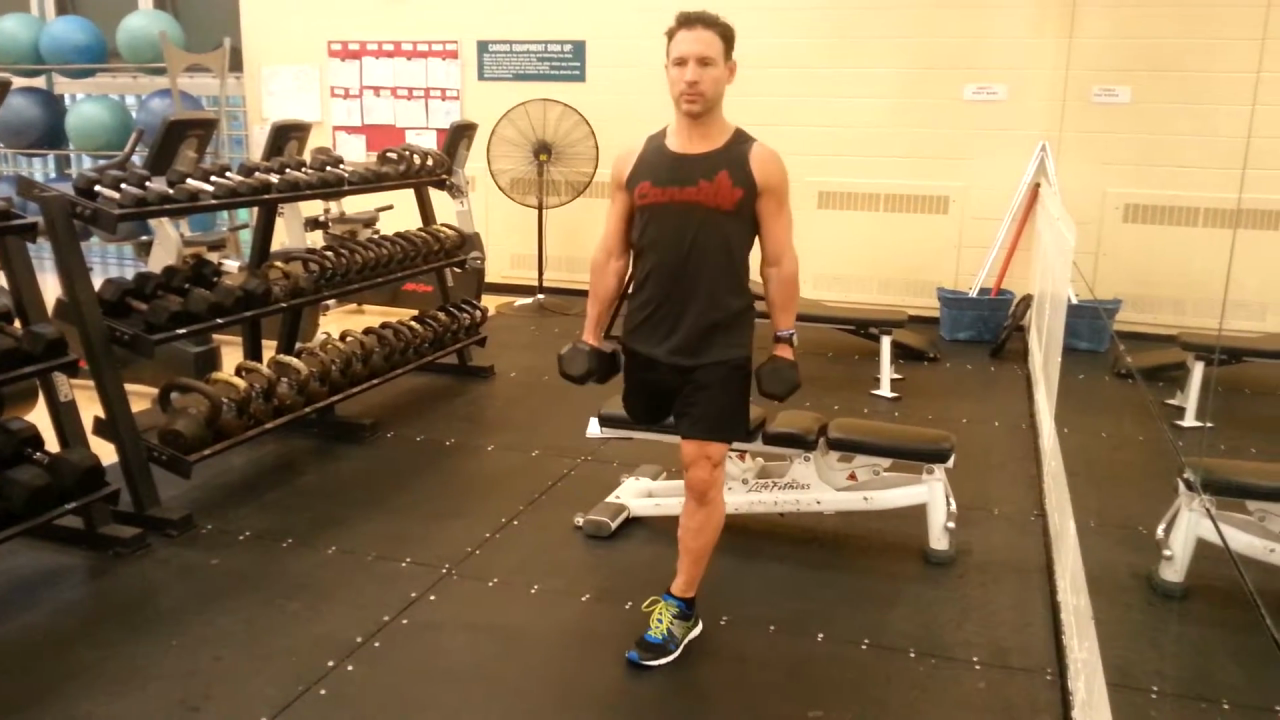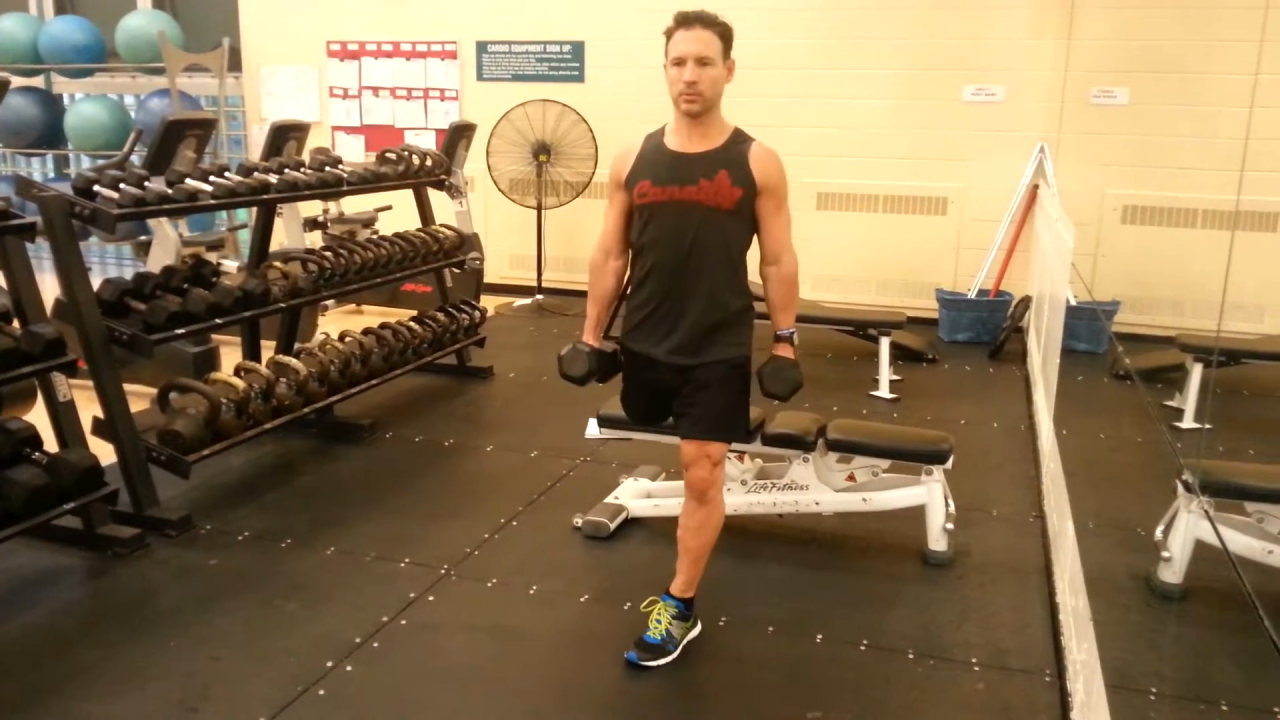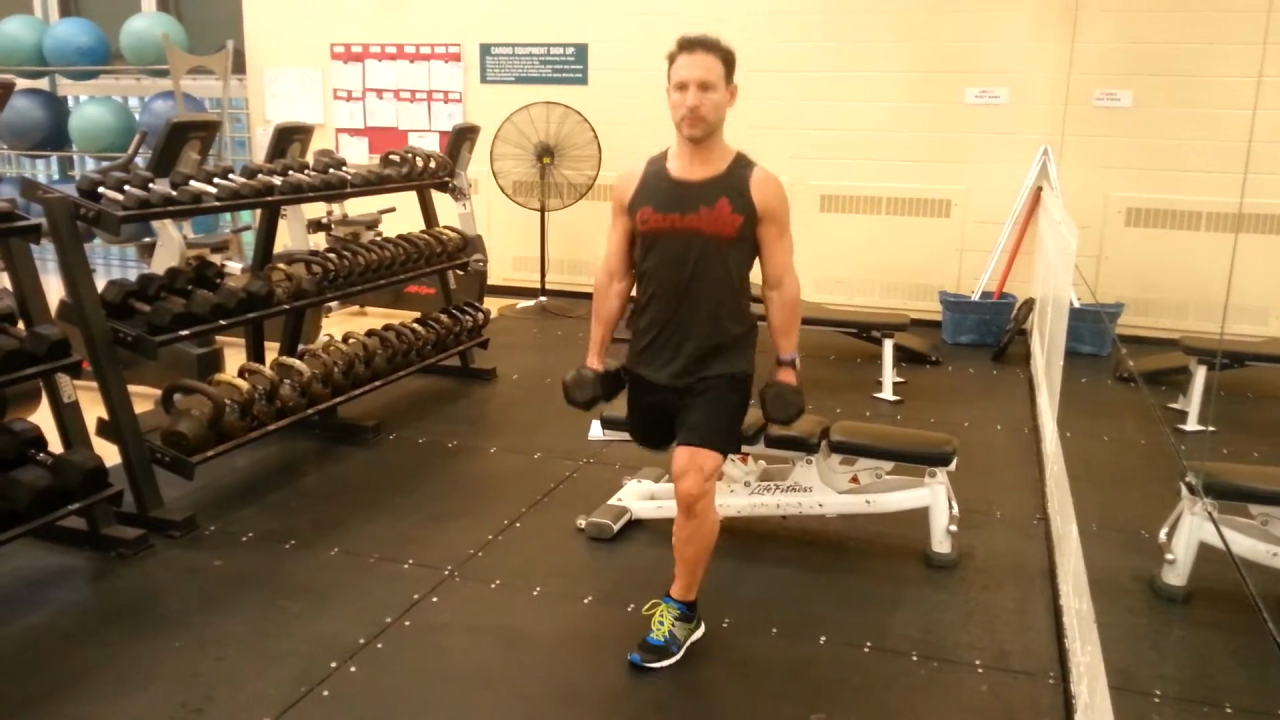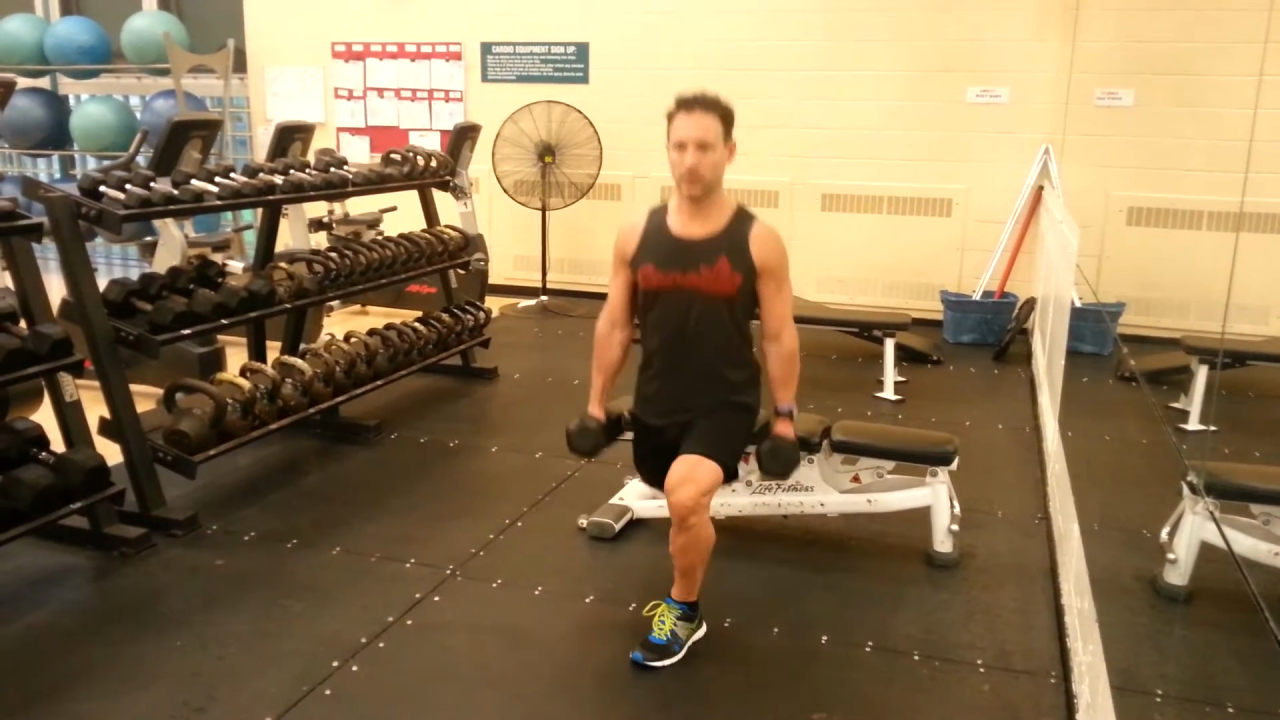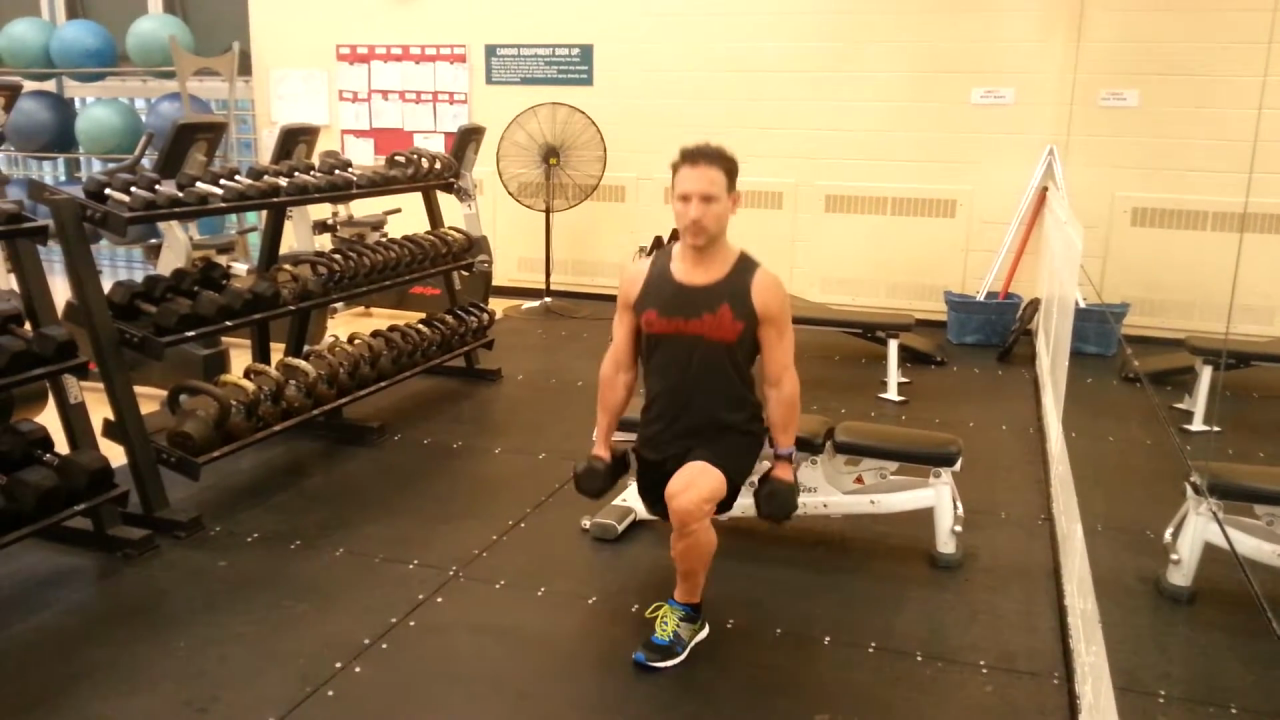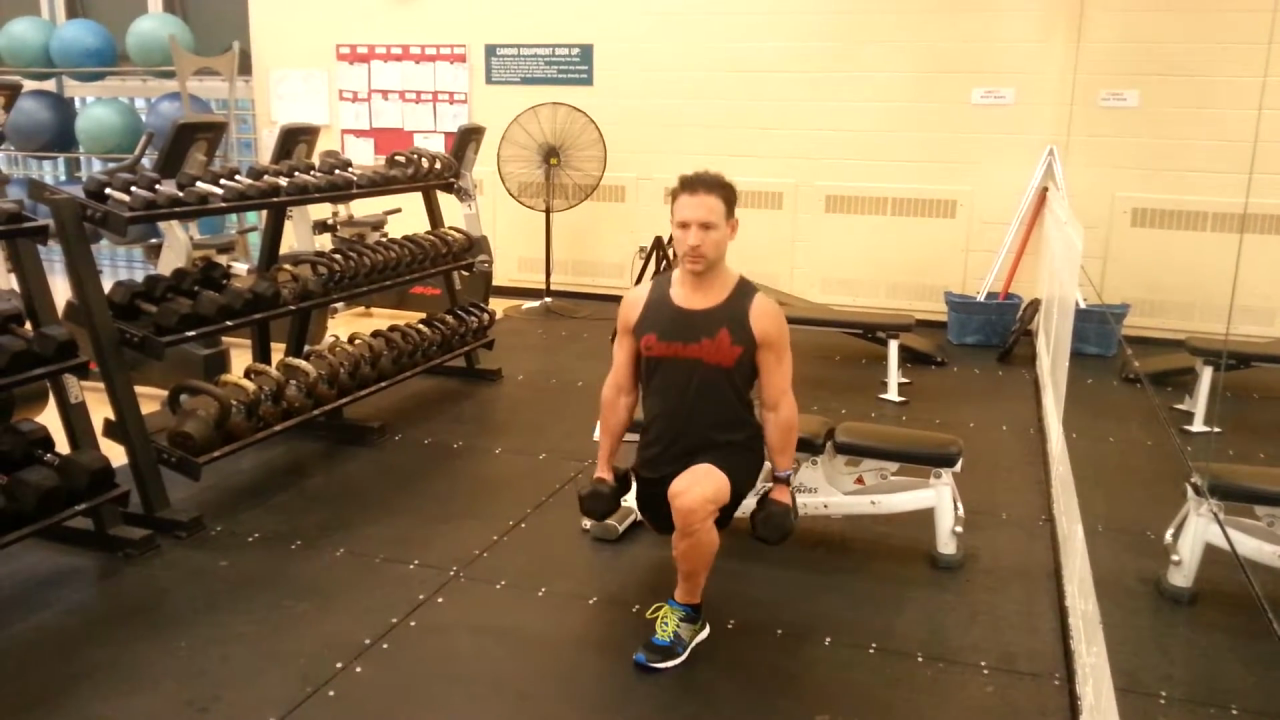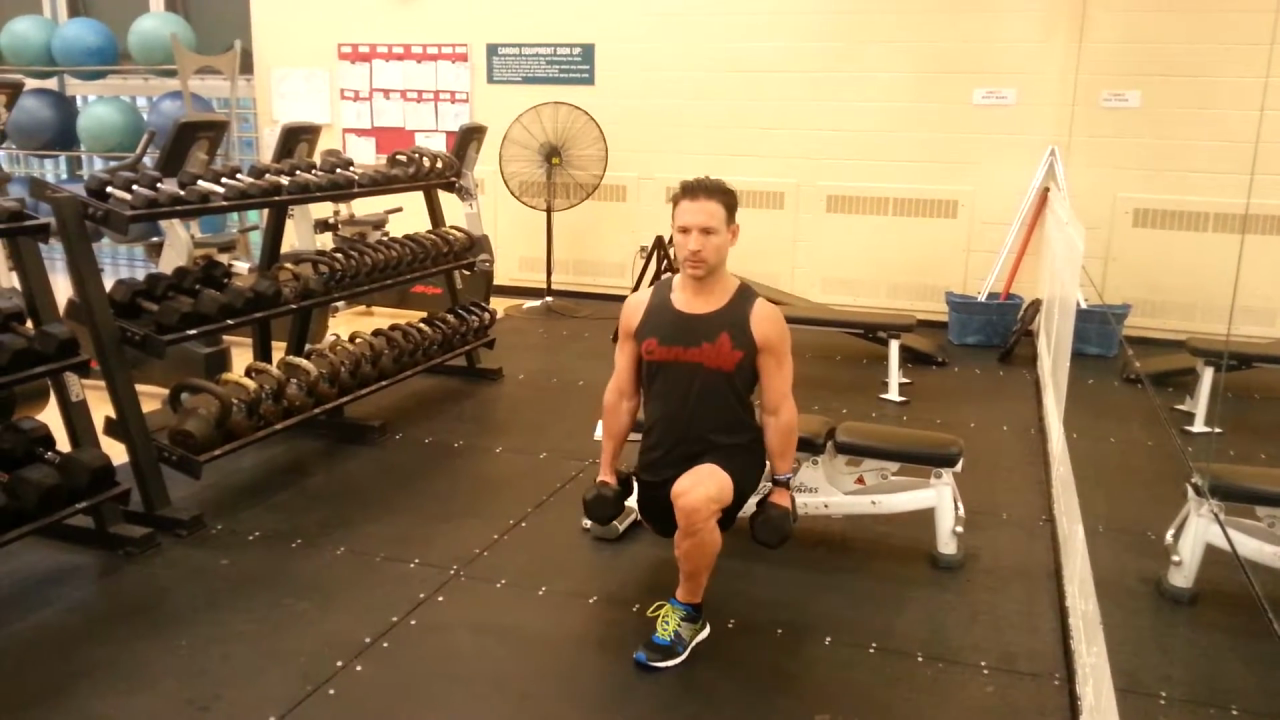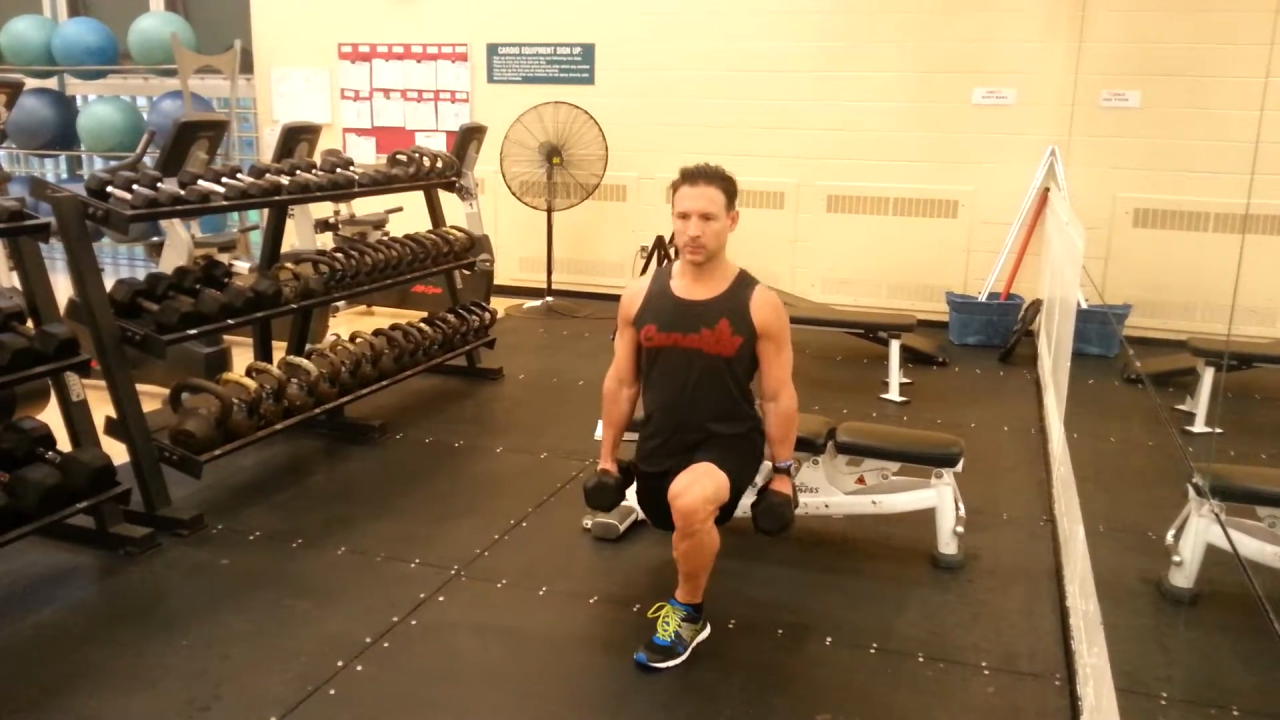
dt=0.2s
person 1, frame 1
left shoulder: (757, 163)
right shoulder: (635, 161)
left elbow: (780, 261)
right elbow: (611, 255)
left wrist: (784, 340)
right wrist: (591, 331)
left hip: (719, 348)
right hip: (646, 340)
left knee: (701, 478)
right knee: (688, 457)
left ankle: (681, 607)
person 1, frame 2
left shoulder: (756, 162)
right shoulder: (633, 160)
left elbow: (779, 261)
right elbow: (610, 255)
left wrist: (784, 340)
right wrist: (592, 331)
left hip: (718, 347)
right hip: (645, 340)
left knee: (701, 477)
right knee: (686, 453)
left ankle: (679, 608)
person 1, frame 3
left shoulder: (758, 188)
right shoulder: (636, 183)
left elbow: (781, 285)
right elbow: (613, 277)
left wrist: (786, 364)
right wrist: (596, 353)
left hip: (720, 366)
right hip: (650, 361)
left knee: (691, 486)
right knee: (674, 460)
left ankle: (682, 611)
person 1, frame 4
left shoulder: (758, 242)
right shoulder: (636, 235)
left elbow: (780, 337)
right elbow: (614, 325)
left wrist: (784, 415)
right wrist: (597, 401)
left hip: (724, 402)
right hip: (657, 401)
left knee: (685, 497)
right knee: (670, 487)
left ankle: (684, 612)
person 1, frame 5
left shoulder: (761, 288)
right shoulder: (640, 279)
left elbow: (781, 382)
right elbow: (618, 367)
left wrist: (784, 458)
right wrist: (602, 441)
left hip: (728, 433)
right hip: (660, 434)
left knee: (686, 502)
right knee: (671, 506)
left ankle: (687, 613)
person 1, frame 6
left shoulder: (760, 314)
right shoulder: (639, 303)
left elbow: (779, 406)
right elbow: (619, 390)
left wrist: (782, 481)
right wrist: (604, 463)
left hip: (728, 450)
right hip: (658, 454)
left knee: (690, 501)
left ankle: (686, 614)
person 1, frame 7
left shoulder: (761, 319)
right shoulder: (640, 308)
left elbow: (779, 411)
right elbow: (621, 395)
left wrist: (781, 484)
right wrist: (606, 467)
left hip: (730, 451)
right hip: (660, 457)
left knee: (692, 502)
left ankle: (687, 613)
person 1, frame 8
left shoulder: (760, 305)
right shoulder: (640, 296)
left elbow: (779, 396)
right elbow: (621, 382)
left wrist: (782, 472)
right wrist: (608, 454)
left hip: (728, 441)
right hip: (659, 444)
left knee: (689, 504)
right knee: (669, 513)
left ankle: (687, 614)
